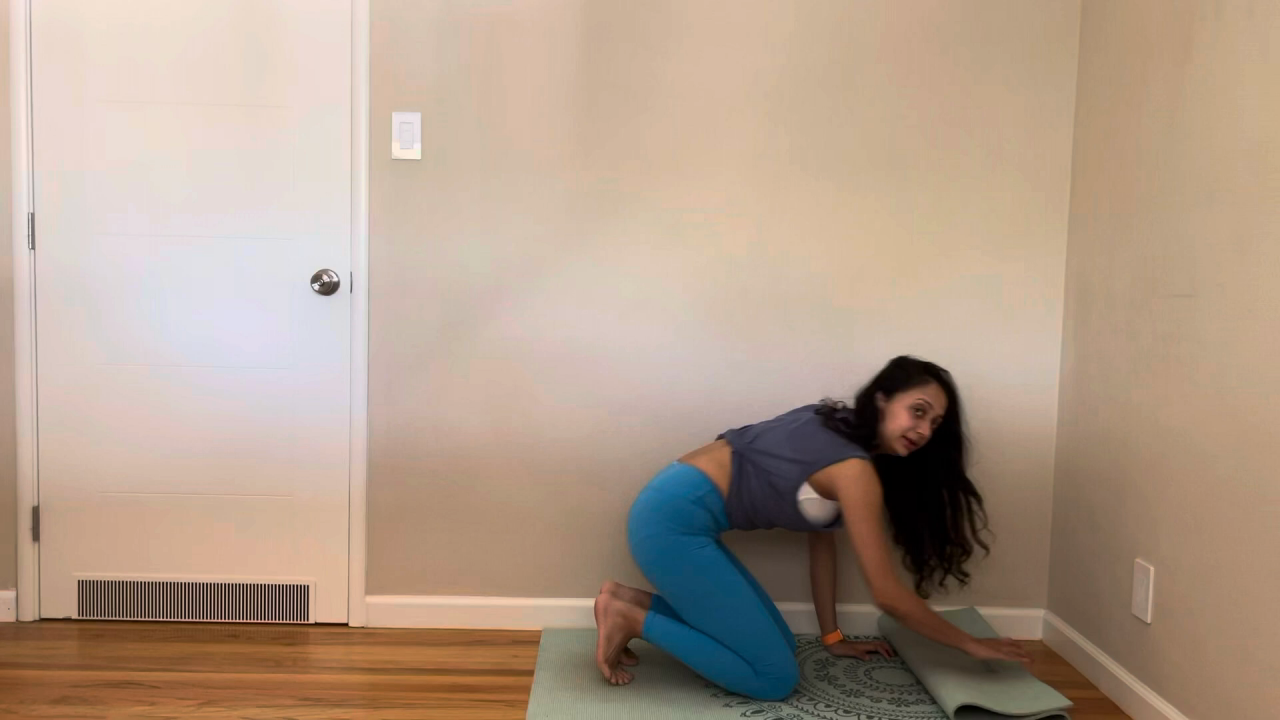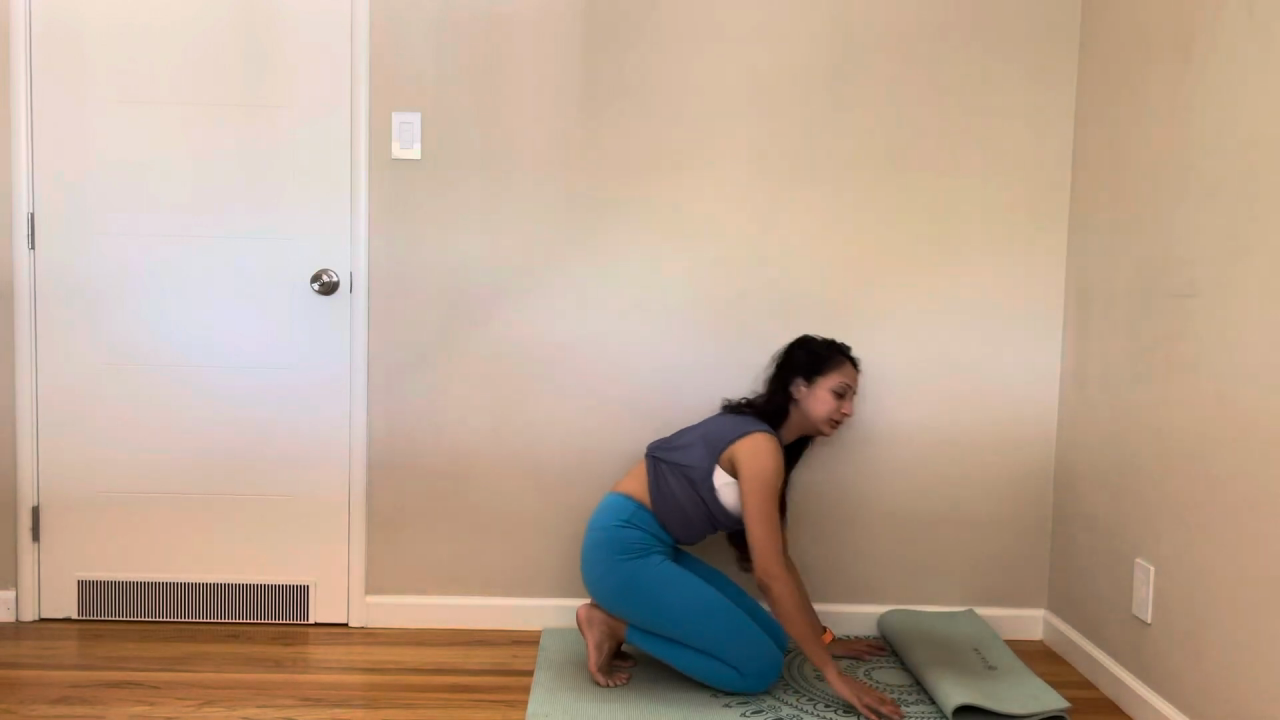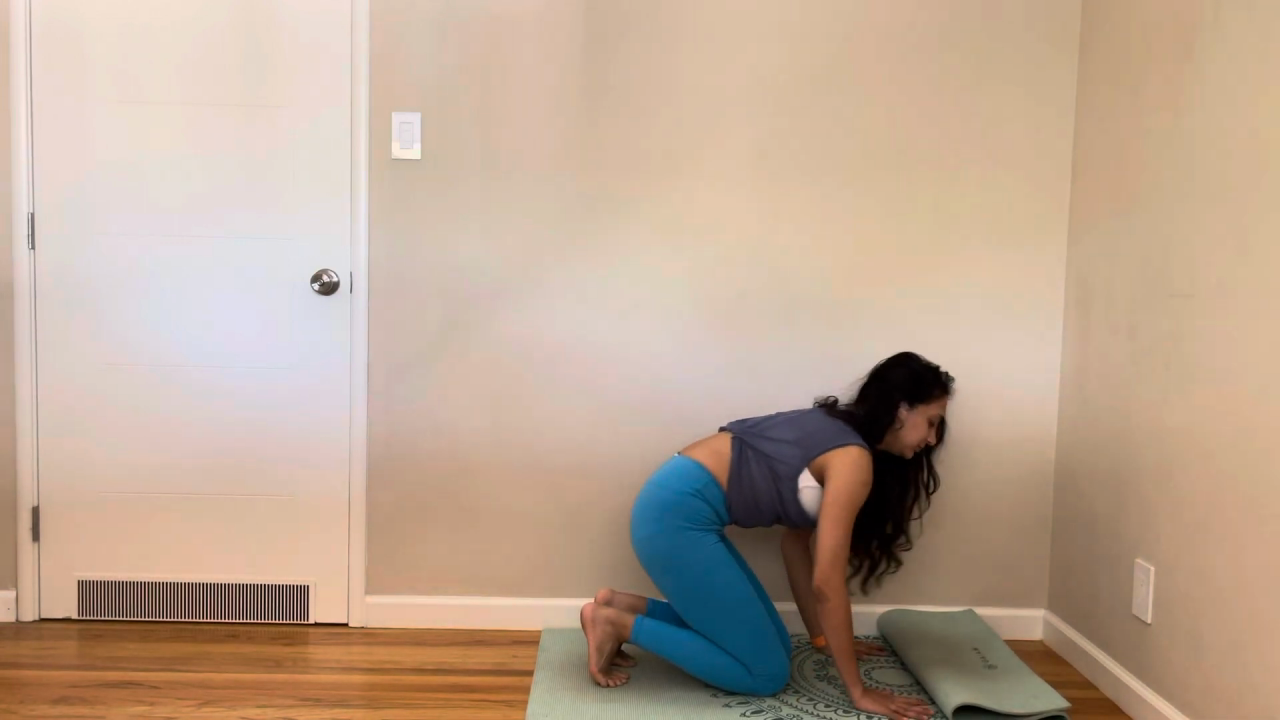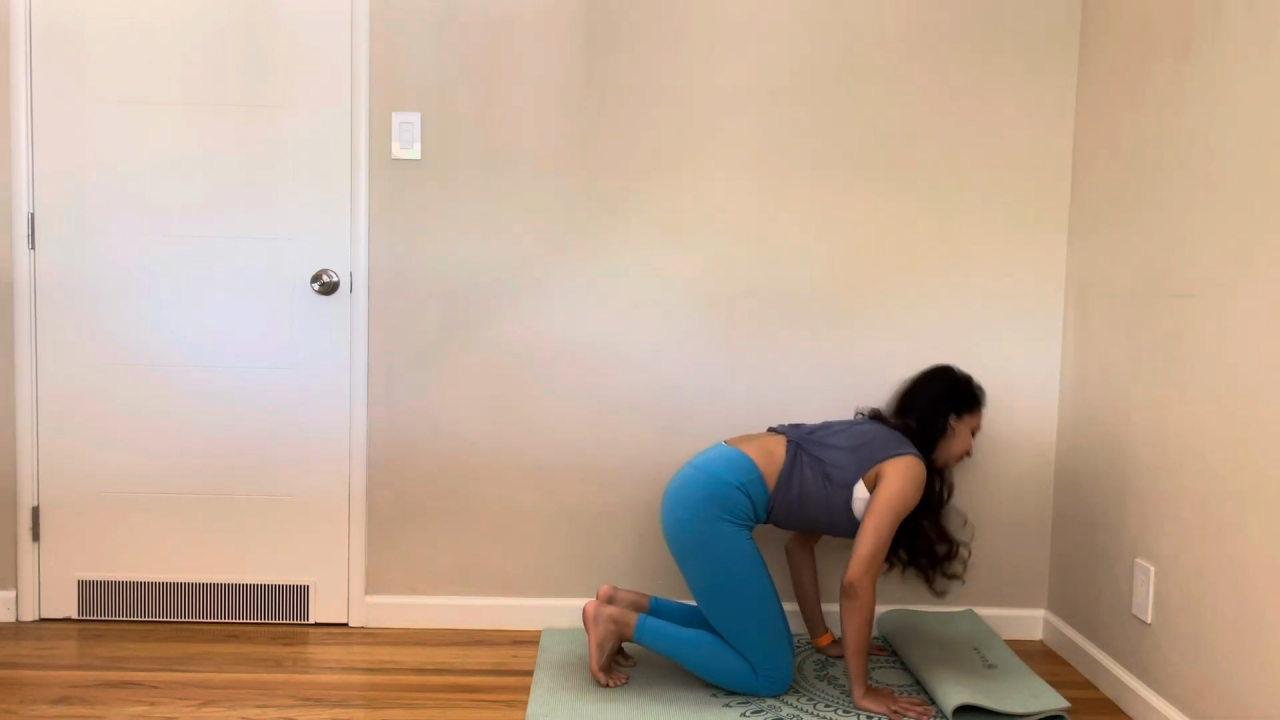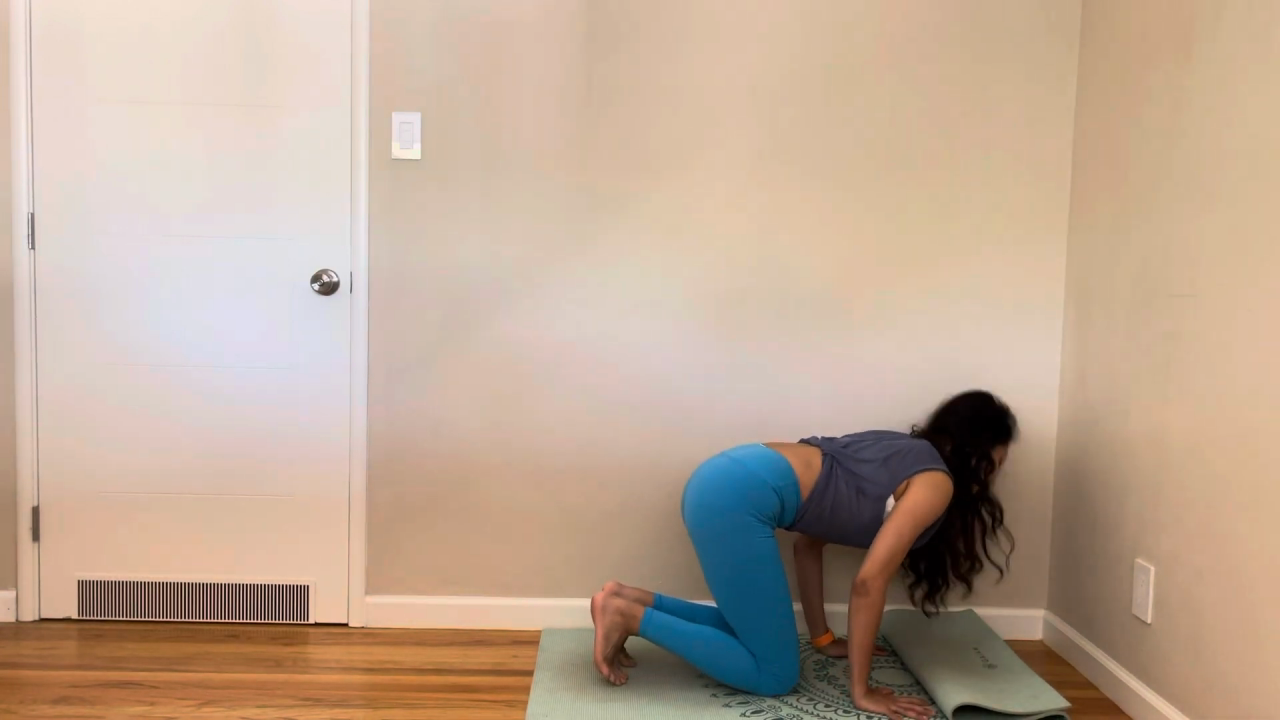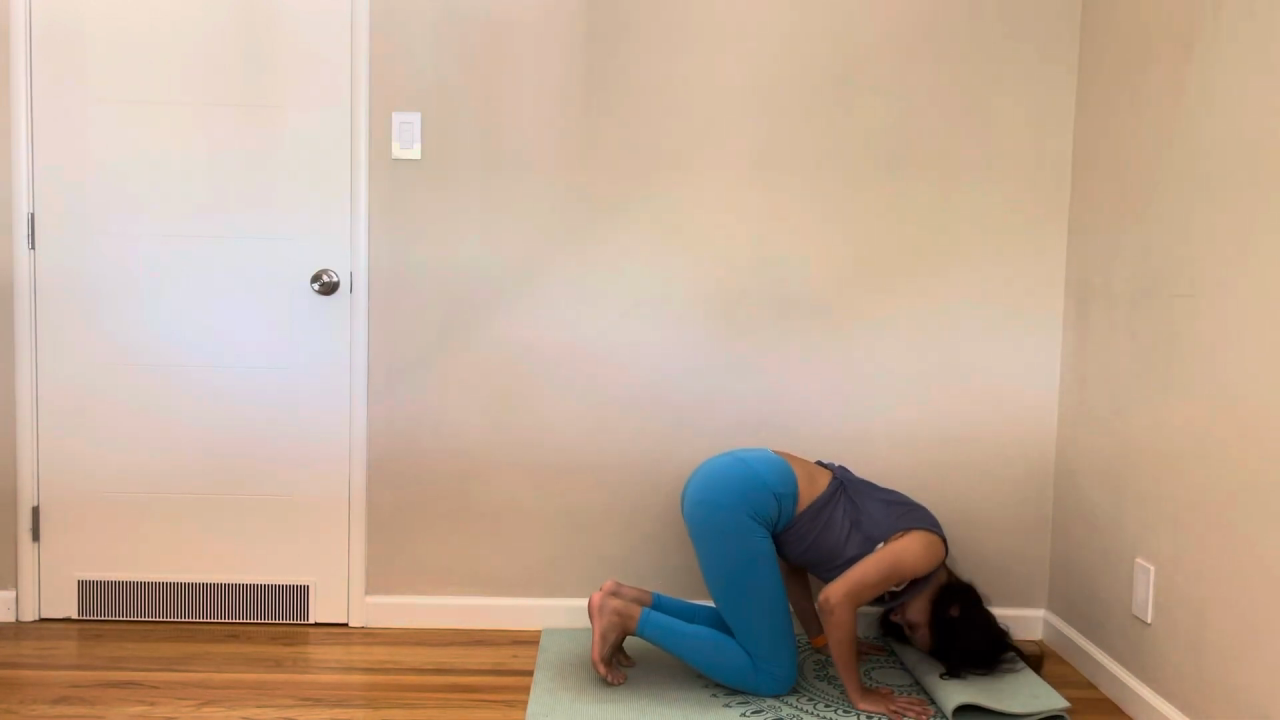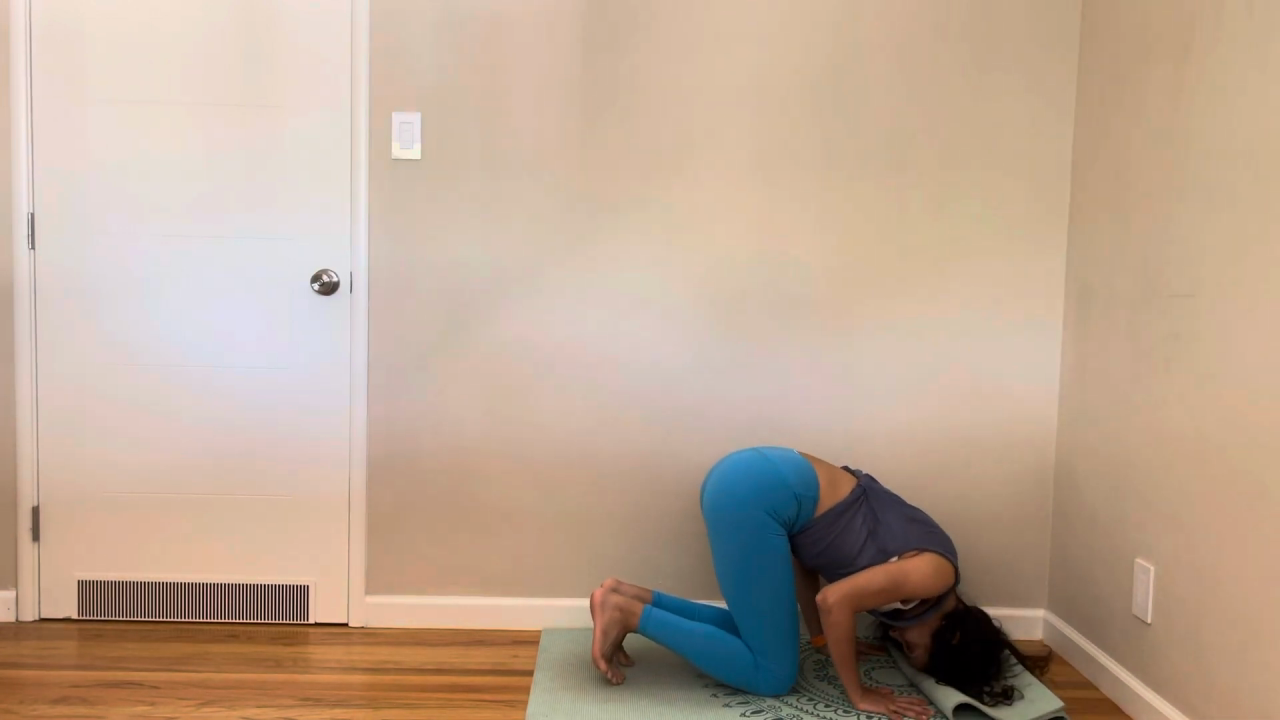
dt=0.5s
person 1, frame 1
left shoulder: (833, 427)
right shoulder: (854, 469)
left elbow: (822, 543)
right elbow: (888, 592)
left wrist: (831, 635)
right wrist: (967, 642)
left hip: (678, 515)
right hip: (673, 521)
left knee: (775, 643)
right knee: (775, 678)
left ankle: (636, 599)
right ankle: (631, 619)
person 1, frame 2
left shoulder: (756, 433)
right shoulder: (760, 446)
left elbow: (774, 556)
right elbow: (769, 574)
left wrist: (824, 637)
right wrist: (833, 673)
left hip: (650, 547)
right hip: (624, 551)
left knee: (772, 639)
right knee: (760, 667)
left ankle: (622, 613)
right ankle: (615, 626)
person 1, frame 3
left shoulder: (835, 433)
right shoulder: (853, 458)
left elbow: (797, 542)
right elbow: (827, 583)
left wrist: (822, 638)
left hip: (681, 504)
right hip: (678, 513)
left knee: (774, 646)
right knee: (766, 673)
left ankle: (625, 606)
right ankle: (618, 624)
person 1, frame 4
left shoulder: (876, 443)
right shoulder: (908, 467)
left elbow: (799, 545)
right elbow: (857, 581)
left wrist: (823, 638)
left hip: (703, 489)
right hip: (712, 502)
left knee: (753, 642)
right knee: (770, 676)
left ankle: (626, 602)
right ankle: (619, 623)
person 1, frame 5
left shoulder: (904, 453)
right shoulder: (936, 482)
left elbow: (809, 542)
right elbow: (869, 581)
left wrist: (822, 638)
left hip: (721, 481)
right hip: (736, 498)
left knee: (752, 631)
right knee: (773, 673)
left ankle: (630, 597)
right ankle: (630, 615)
person 1, frame 6
left shoulder: (904, 533)
right shoulder: (926, 548)
left elbow: (788, 558)
right elbow: (836, 599)
left wrist: (820, 638)
left hip: (726, 482)
right hip: (737, 499)
left knee: (752, 636)
right knee: (772, 675)
left ankle: (627, 598)
right ankle: (626, 616)
person 1, frame 7
left shoulder: (919, 557)
right shoulder: (935, 573)
left elbow: (803, 563)
right elbow: (834, 601)
left wrist: (825, 640)
left hip: (746, 477)
right hip: (755, 494)
left knee: (757, 635)
right knee: (772, 674)
left ankle: (629, 596)
right ankle: (629, 613)
